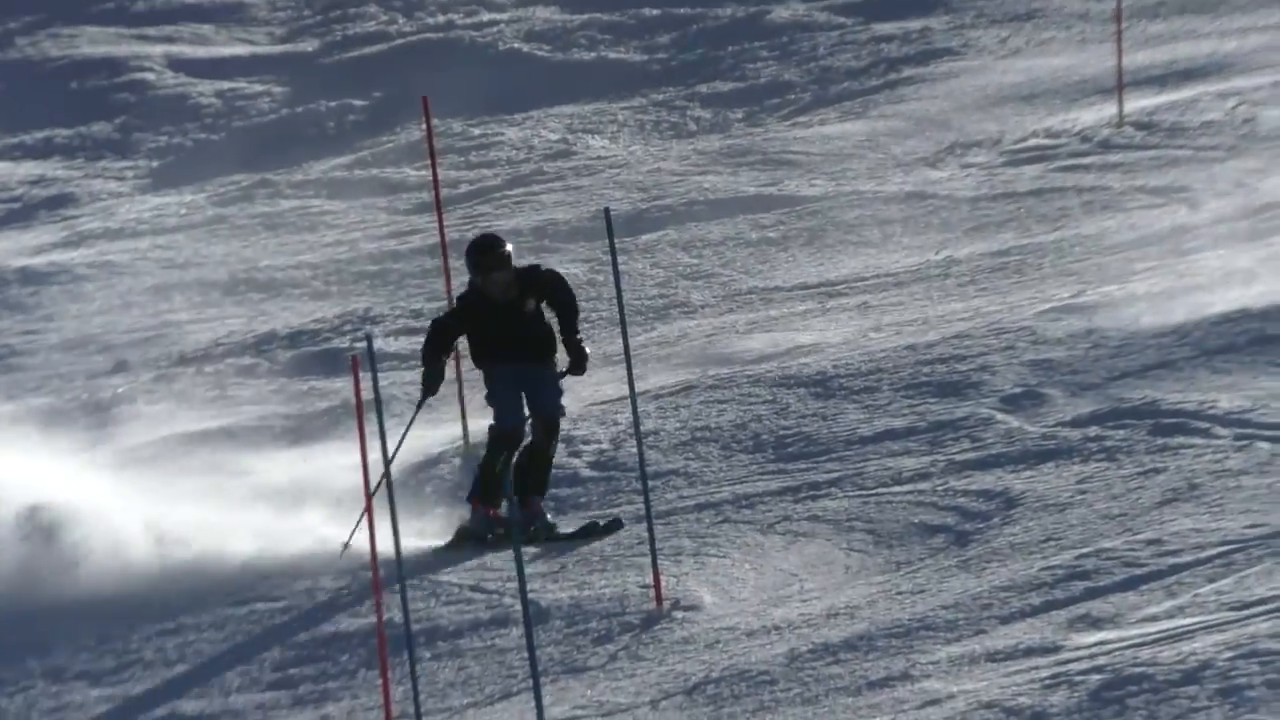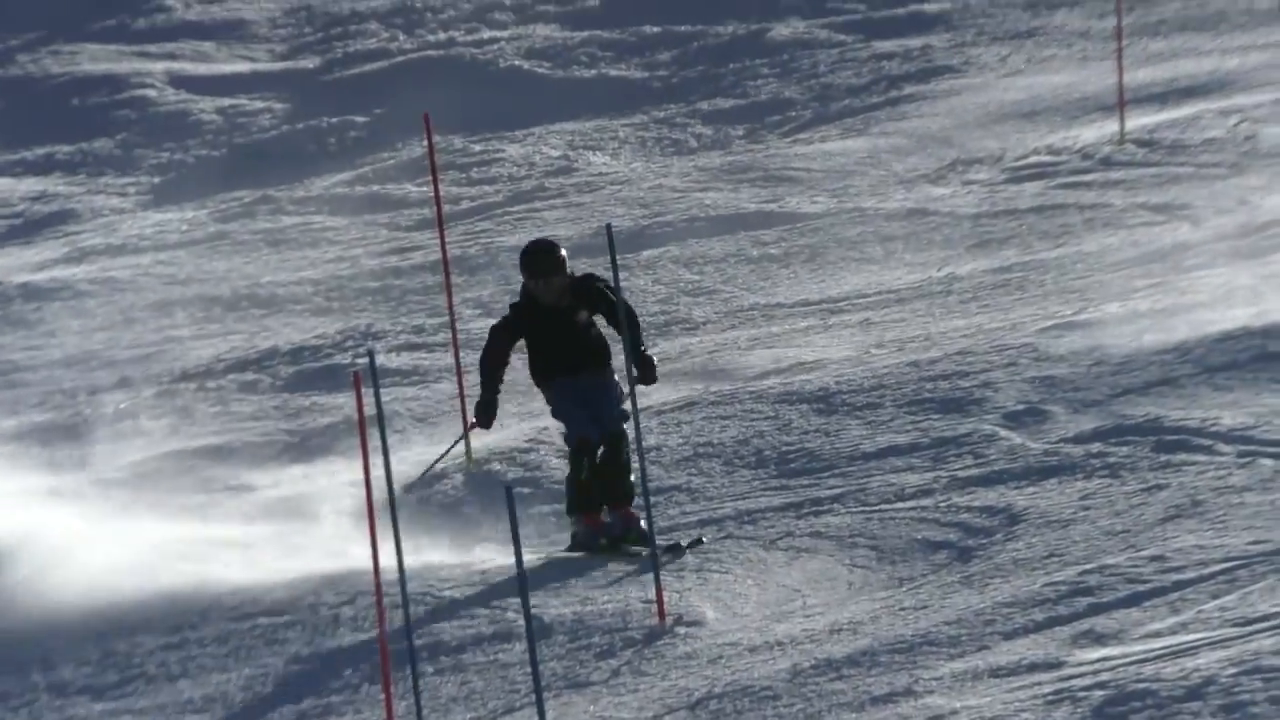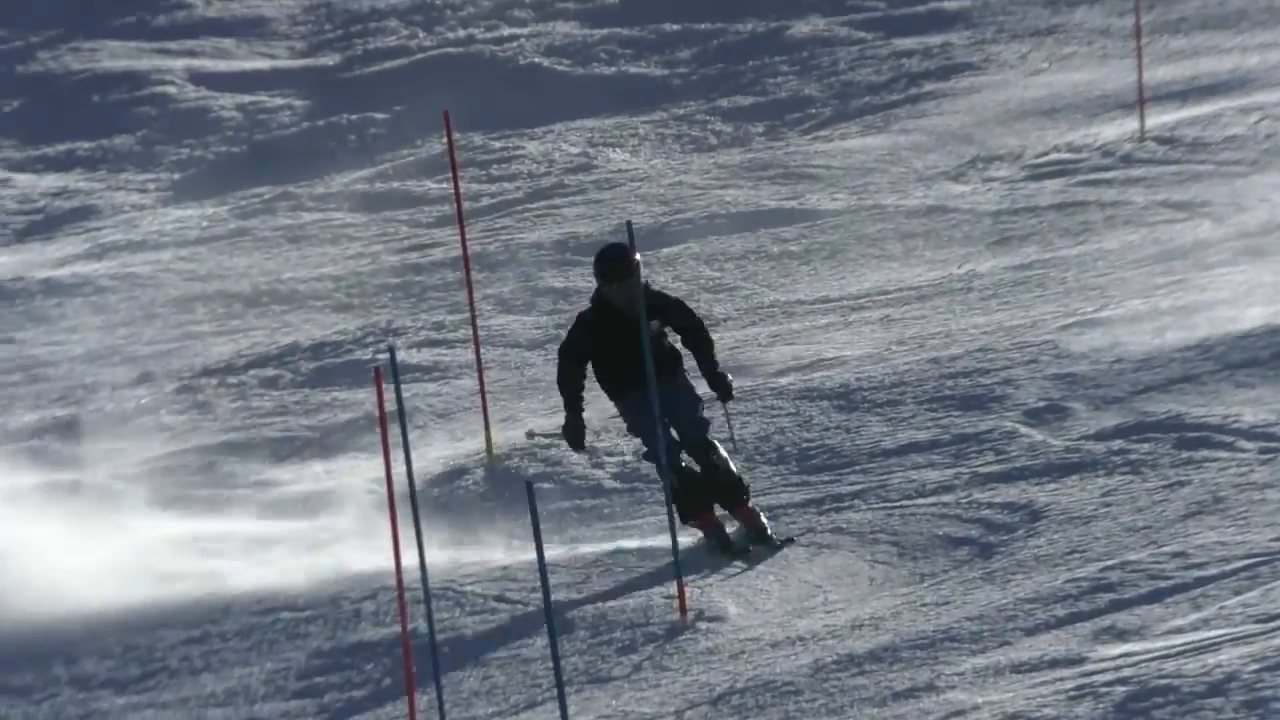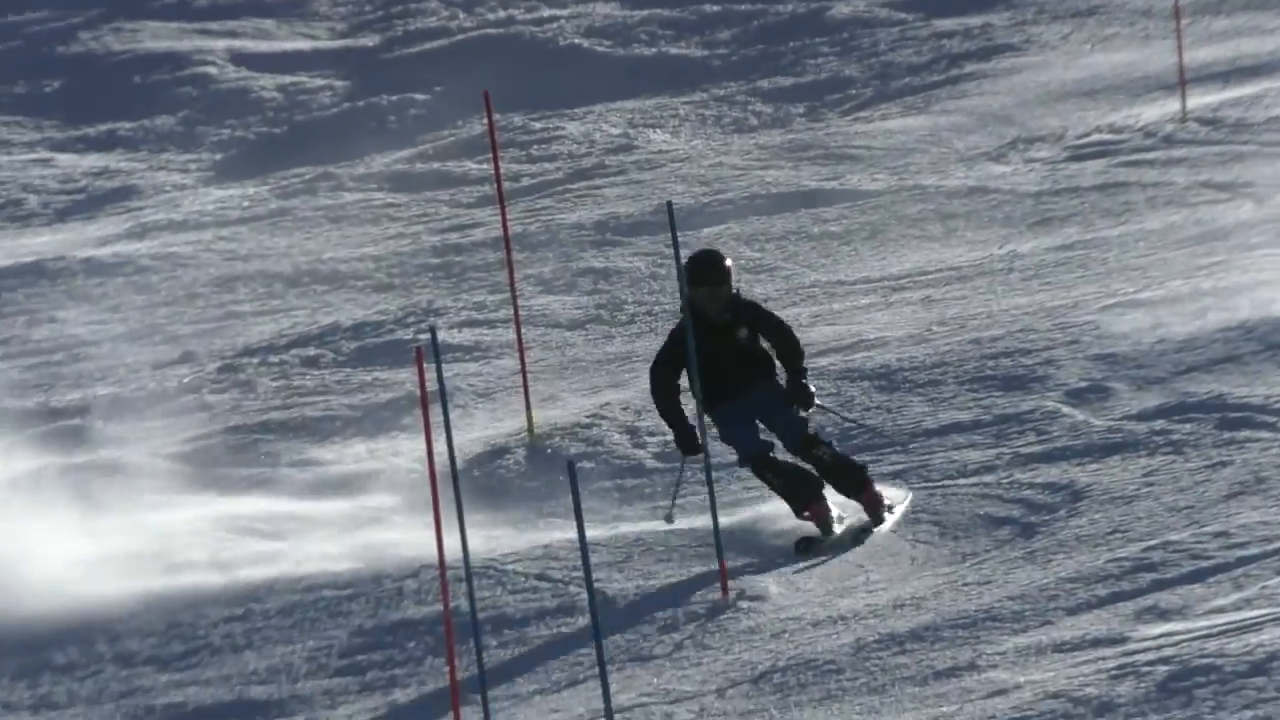
dt=0.1s
person 1, frame 1
left shoulder: (534, 280)
right shoulder: (471, 305)
left elbow: (562, 295)
right elbow: (439, 336)
left wrist: (573, 342)
right wrist: (432, 375)
left hip: (539, 364)
right hip: (499, 369)
left knee: (548, 425)
right knee: (510, 431)
left ankle: (530, 505)
right ankle: (482, 511)
person 1, frame 2
left shoulder: (587, 291)
right shoulder: (524, 313)
left elbow: (622, 314)
right elbow: (496, 349)
left wrist: (640, 355)
right wrist: (488, 398)
left hip: (596, 375)
right hip: (558, 383)
left knee: (614, 436)
right knee: (585, 441)
left ankle: (622, 514)
right ankle: (586, 520)
person 1, frame 3
left shoulder: (654, 303)
right shoulder: (591, 322)
left elbow: (693, 328)
right elbow: (570, 365)
left wrist: (713, 371)
right wrist: (574, 418)
left hip: (669, 382)
right hip: (631, 396)
left knee: (700, 445)
right knee: (665, 453)
left ankle: (745, 512)
right ankle: (710, 523)
person 1, frame 4
left shoulder: (744, 310)
right shoulder: (686, 335)
left elbow: (785, 339)
right elbow: (662, 381)
left wrist: (797, 379)
right wrist: (683, 430)
left hip: (762, 388)
right hip: (725, 405)
left knee: (803, 443)
right knee: (756, 457)
left ankle: (866, 492)
right ankle: (815, 507)
